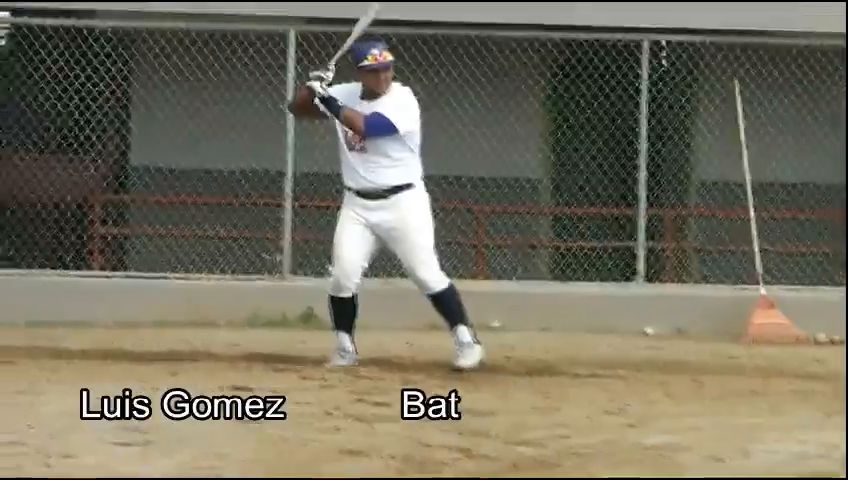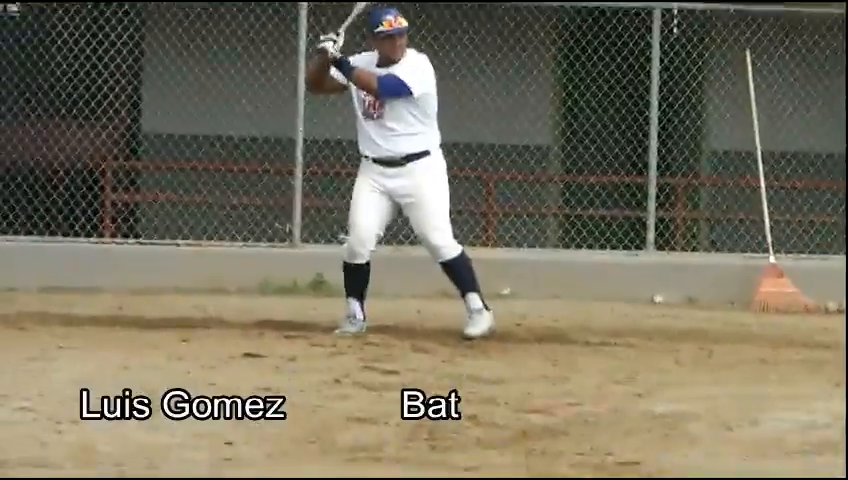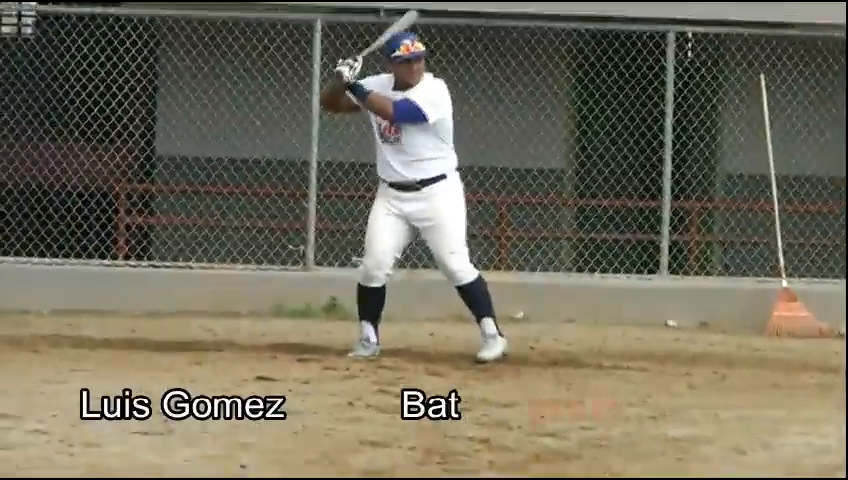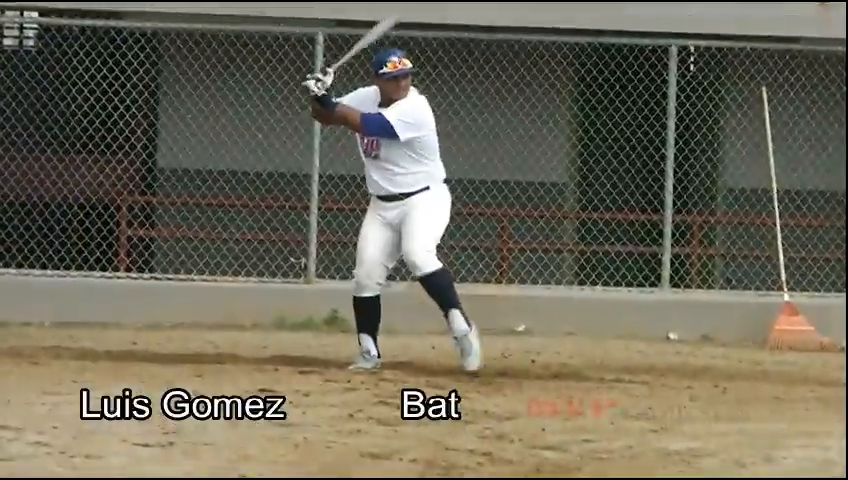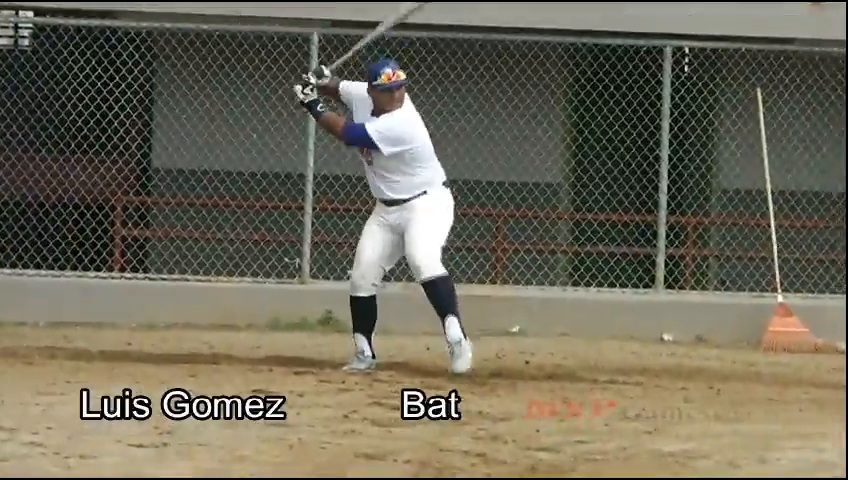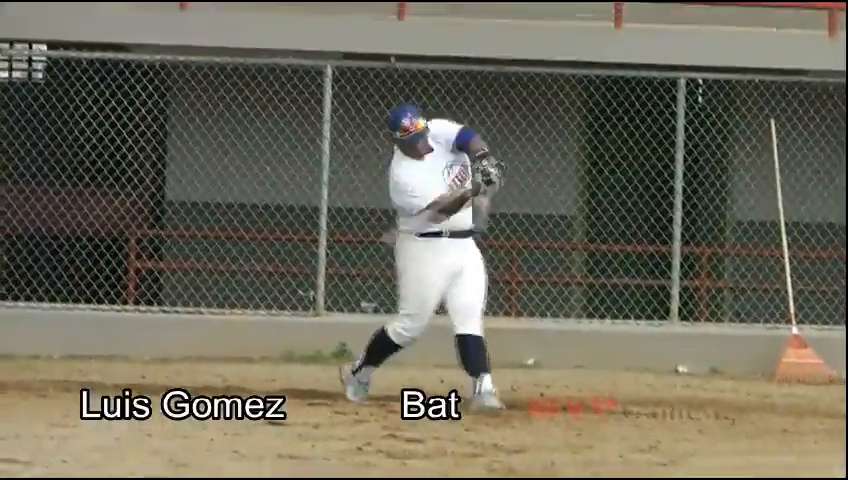
dt=0.3s
person 1, frame 1
left shoulder: (403, 100)
right shoulder: (345, 93)
left elbow: (365, 126)
right elbow: (298, 109)
left wrist: (327, 98)
right wrist: (313, 87)
left hip: (403, 201)
right hip: (358, 204)
left knee: (427, 274)
right knee: (343, 277)
left ankle: (467, 341)
right ankle: (345, 348)
person 1, frame 2
left shoulder: (418, 65)
right shoulder: (362, 63)
left elbow: (380, 87)
right elbow: (315, 85)
left wrist: (340, 60)
right wrist: (324, 55)
left hip: (420, 168)
right hip: (374, 171)
left knee: (440, 241)
right knee: (357, 243)
left ankle: (478, 310)
right ankle: (355, 315)
person 1, frame 3
left shoulder: (434, 90)
right shoulder: (378, 85)
left elbow: (394, 112)
right elbow: (331, 104)
left wrist: (353, 85)
right wrist: (342, 78)
left hip: (437, 191)
right hip: (392, 194)
left knee: (456, 265)
right knee: (374, 267)
left ankle: (493, 335)
right ankle: (368, 340)
person 1, frame 4
left shoulder: (414, 108)
right shoulder: (366, 97)
left elbow: (365, 125)
right elbow: (322, 116)
left wrist: (324, 99)
right wrist: (318, 93)
left hip: (424, 198)
right hip: (382, 204)
left knee: (418, 254)
right knee: (366, 277)
left ankle: (462, 328)
right ankle: (368, 352)
person 1, frame 5
left shoulder: (401, 123)
right shoulder: (365, 99)
left elbow: (346, 133)
right elbow: (335, 89)
left wrist: (312, 104)
right wrist: (321, 83)
left hip: (427, 203)
right hip: (387, 209)
left knee: (423, 260)
right knee: (362, 275)
left ankle: (456, 339)
right ankle: (363, 352)
person 1, frame 6
left shoulder: (438, 132)
right shoulder: (403, 175)
left elbow: (470, 140)
right elbow: (440, 210)
left wrist: (486, 162)
right wrist: (469, 192)
left hip: (463, 246)
right hip: (423, 249)
left knee: (468, 319)
right knee: (410, 324)
left ankle: (484, 391)
right ankle: (358, 373)
